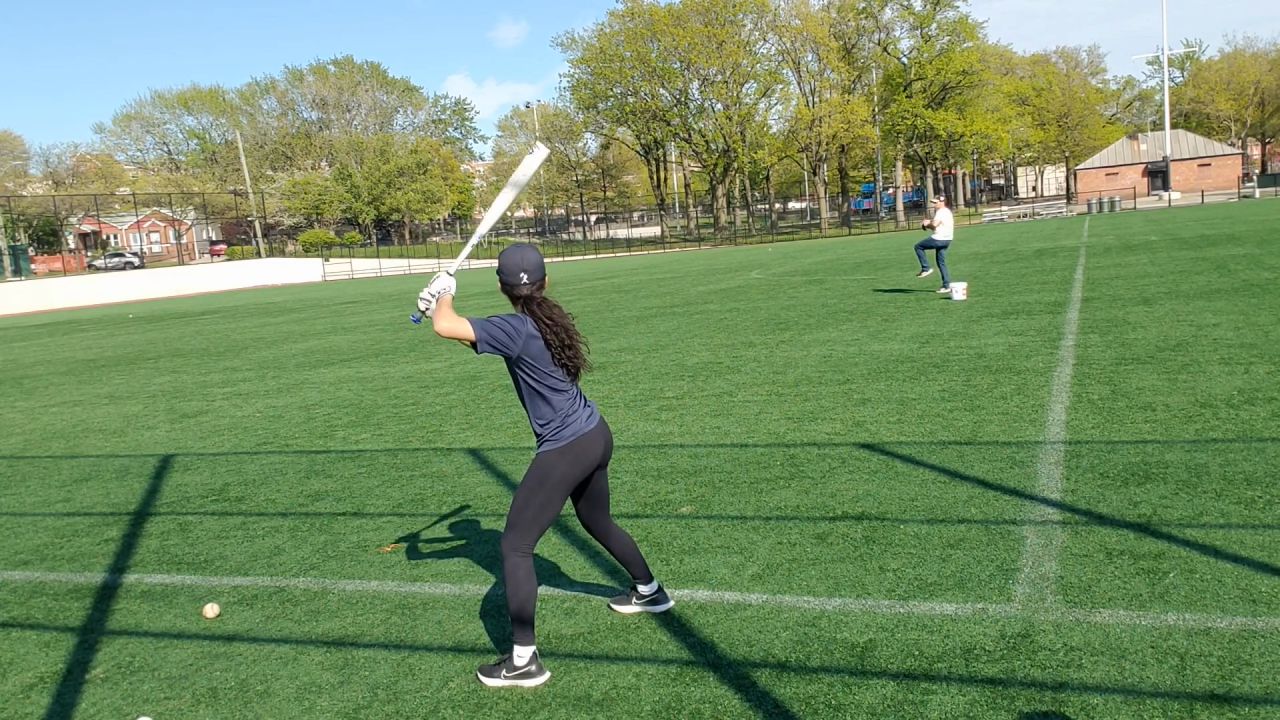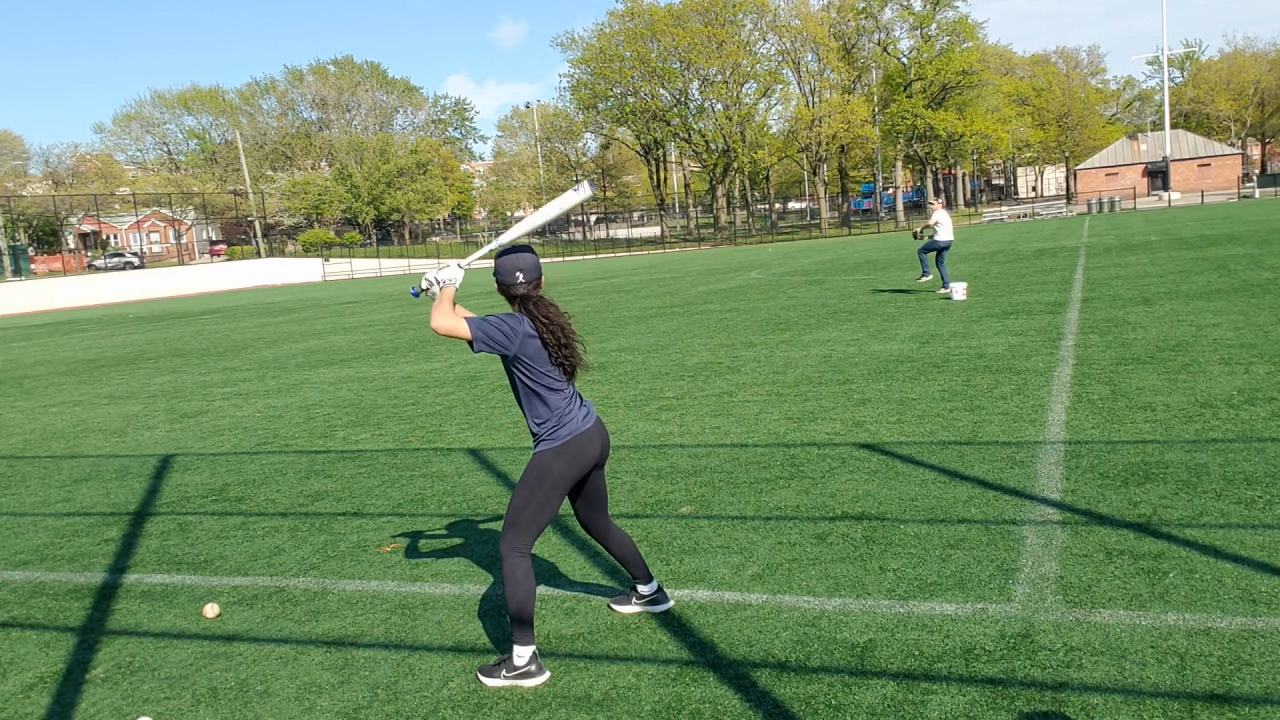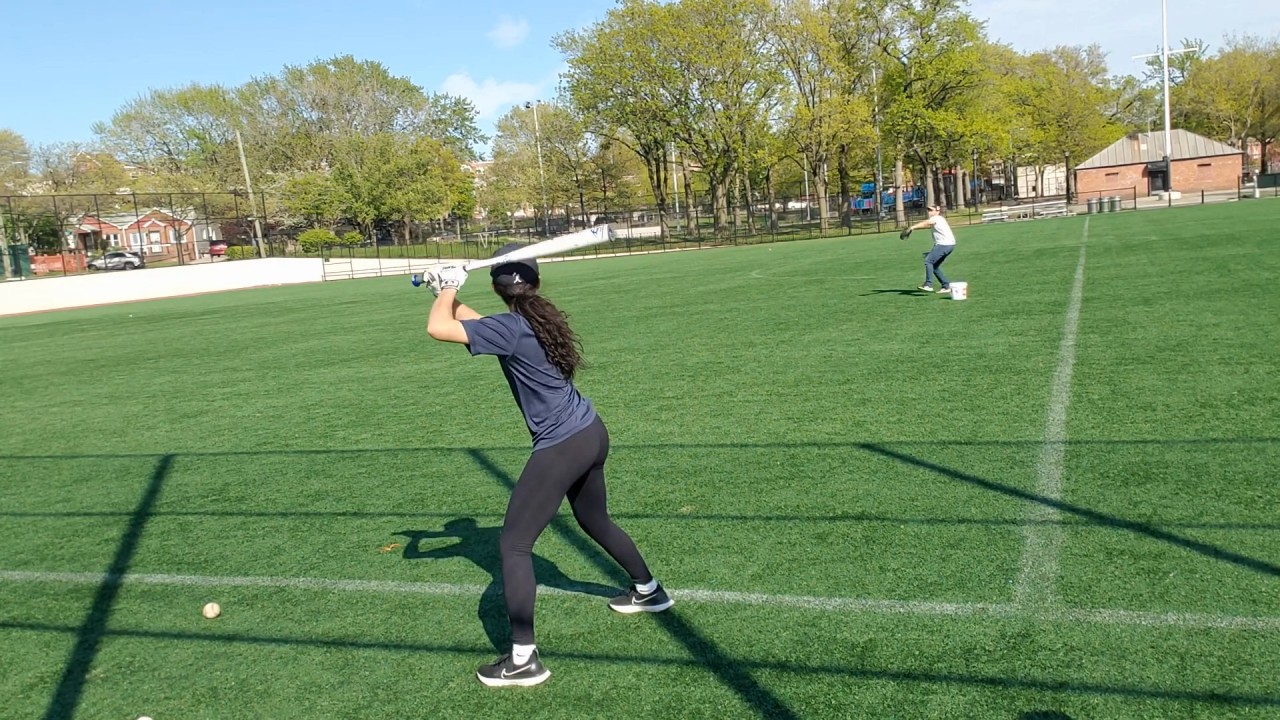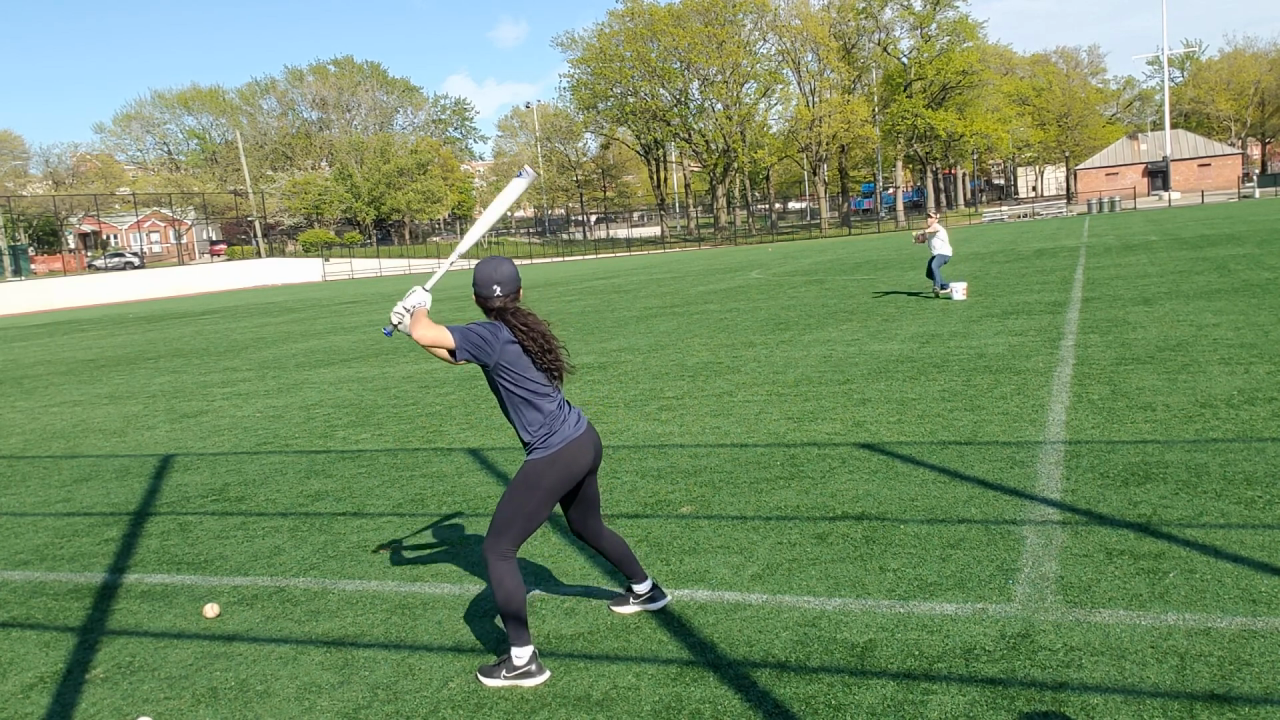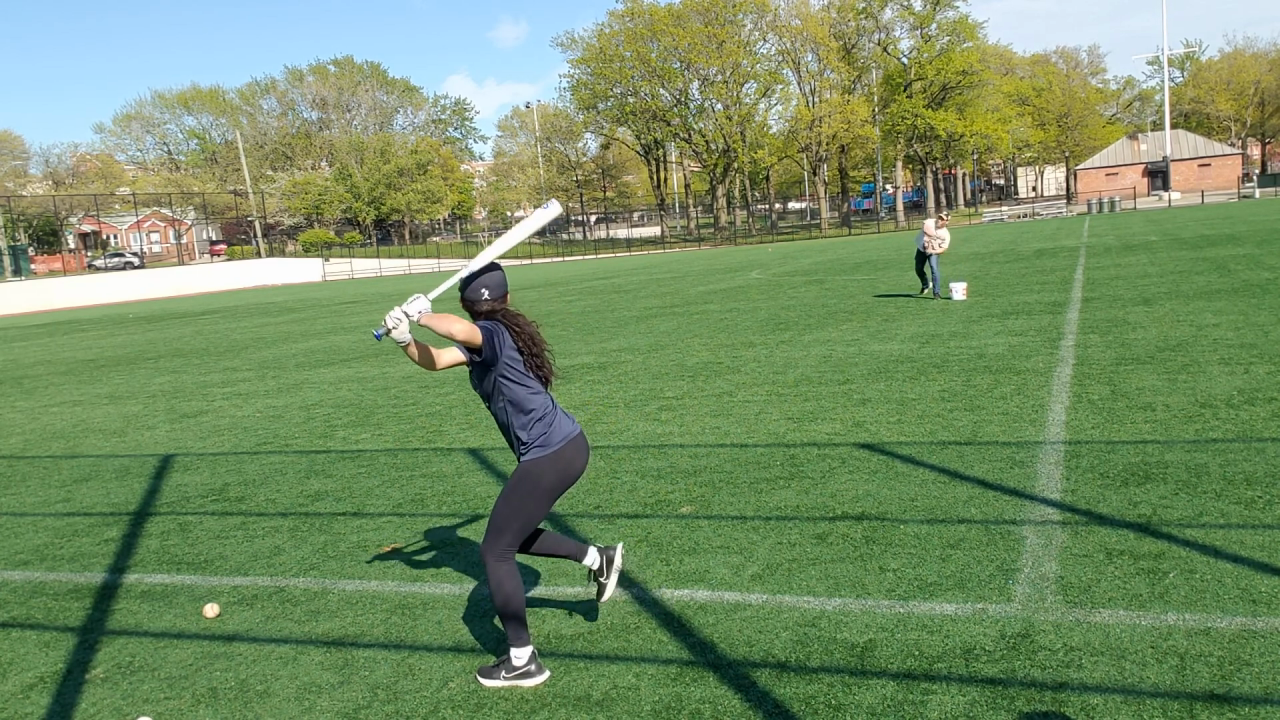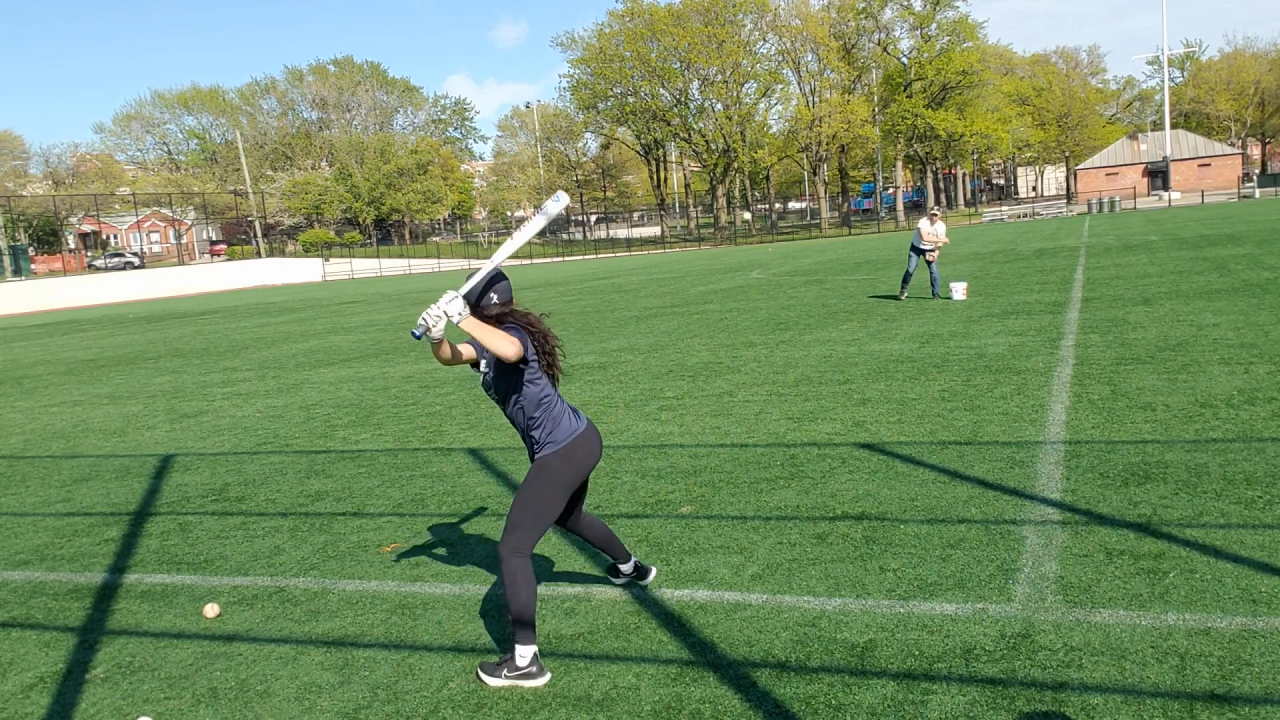
dt=0.3s
person 1, frame 1
left shoulder: (518, 328)
right shoulder: (550, 319)
left elbow: (445, 327)
right elbow: (479, 333)
left wrist: (443, 292)
right wrist: (440, 306)
left hip: (565, 451)
right hip: (596, 436)
left knee: (515, 546)
right knee: (598, 523)
left ankle: (524, 660)
right ankle: (650, 591)
person 1, frame 2
left shoulder: (514, 328)
right shoulder: (543, 319)
left elbow: (441, 324)
right elbow: (479, 326)
left wrist: (448, 284)
right wrist: (446, 296)
left hip: (562, 450)
right hip: (591, 435)
left knee: (513, 546)
right knee: (596, 522)
left ankle: (524, 660)
right ankle: (649, 591)
person 1, frame 3
left shoulder: (511, 328)
right shoulder: (539, 318)
left elbow: (437, 329)
right elbow: (481, 325)
left wrist: (449, 286)
right wrist: (447, 294)
left hip: (562, 448)
right hip: (591, 434)
left knee: (513, 544)
right knee: (594, 520)
left ankle: (524, 660)
right ankle: (649, 592)
person 1, frame 4
left shoulder: (493, 336)
right shoulder: (522, 329)
left elbow: (425, 336)
right elbow: (455, 353)
left wrist: (418, 308)
right wrist: (412, 319)
left hip: (554, 458)
right hip: (583, 442)
left knee: (497, 550)
right knee: (587, 527)
left ankle: (523, 660)
right ankle: (645, 590)
person 1, frame 5
left shoulder: (493, 332)
right shoulder: (492, 334)
left elbow: (464, 330)
right elbow: (433, 360)
left wrist: (422, 314)
right wrist: (404, 338)
left hip: (549, 458)
right hip: (567, 445)
left knee: (495, 553)
right knee: (518, 537)
left ankle: (522, 661)
right ankle: (598, 558)
person 1, frame 6
left shoulder: (516, 337)
right shoulder: (492, 340)
left elbow: (509, 351)
right elbow: (450, 356)
left wrist: (460, 317)
right wrist: (436, 334)
left hip: (563, 453)
right hip: (580, 442)
left knee: (513, 550)
right knee: (568, 516)
left ankle: (525, 660)
right ankle: (630, 568)
